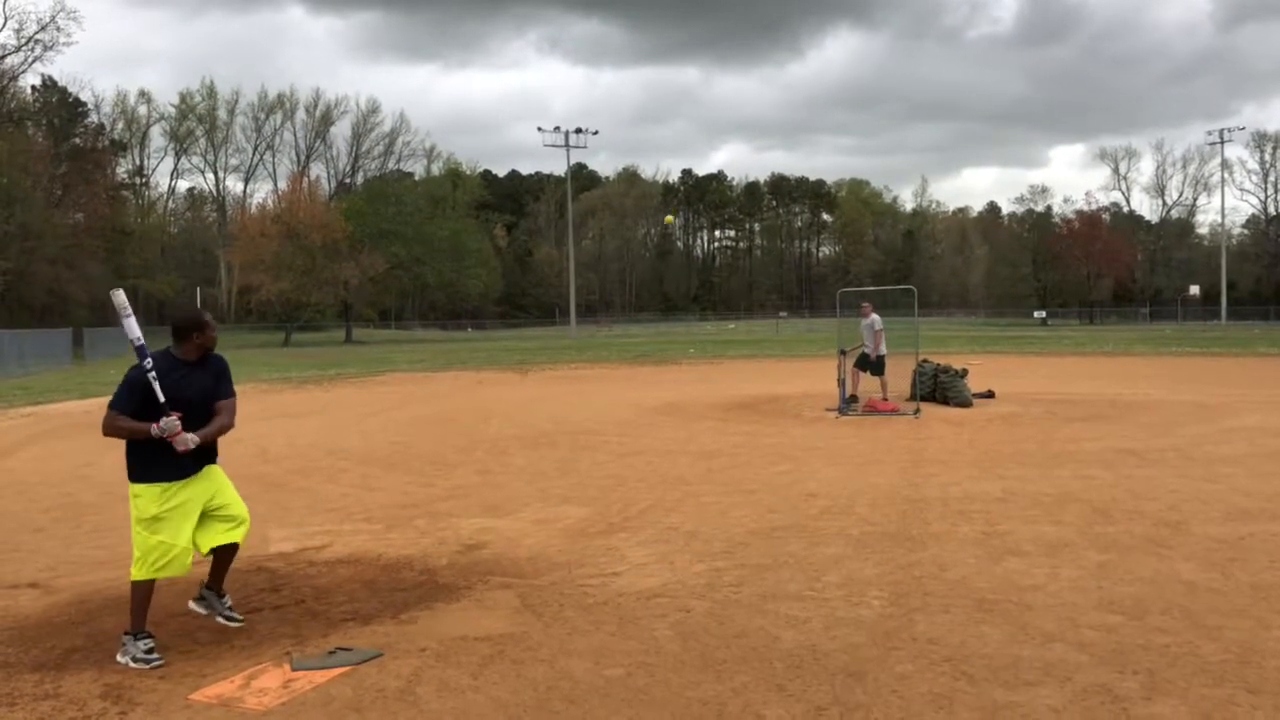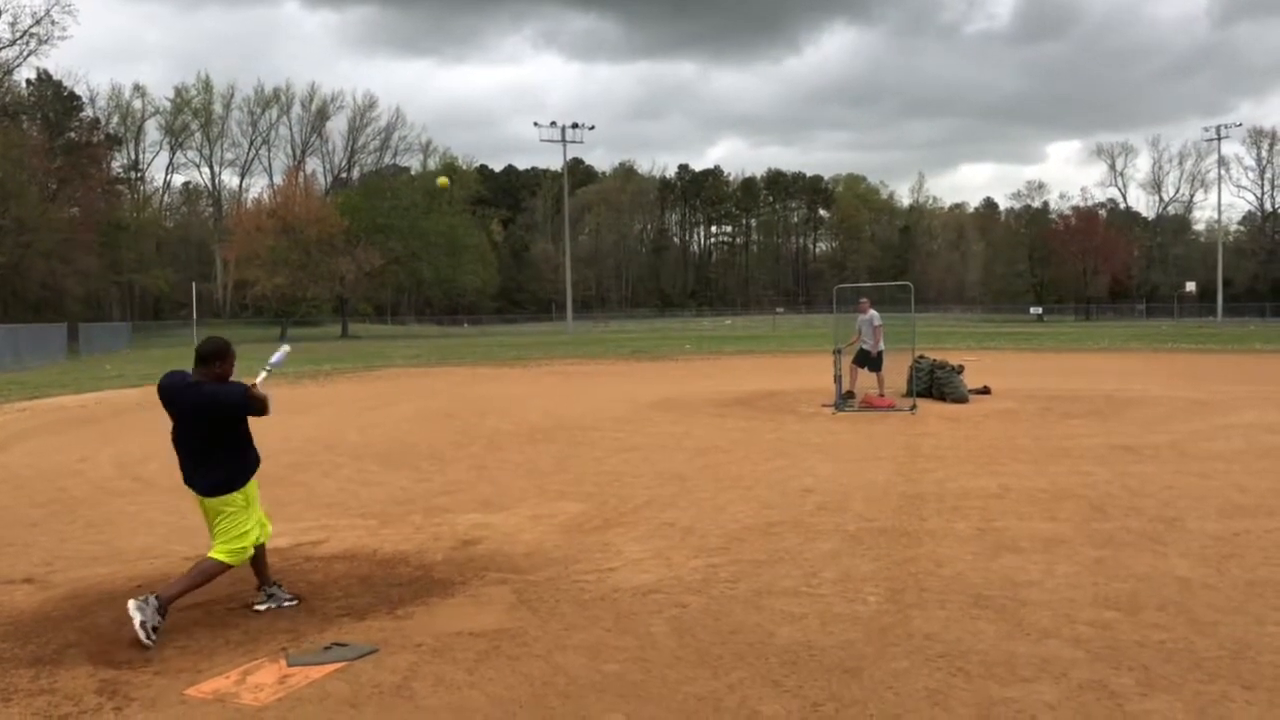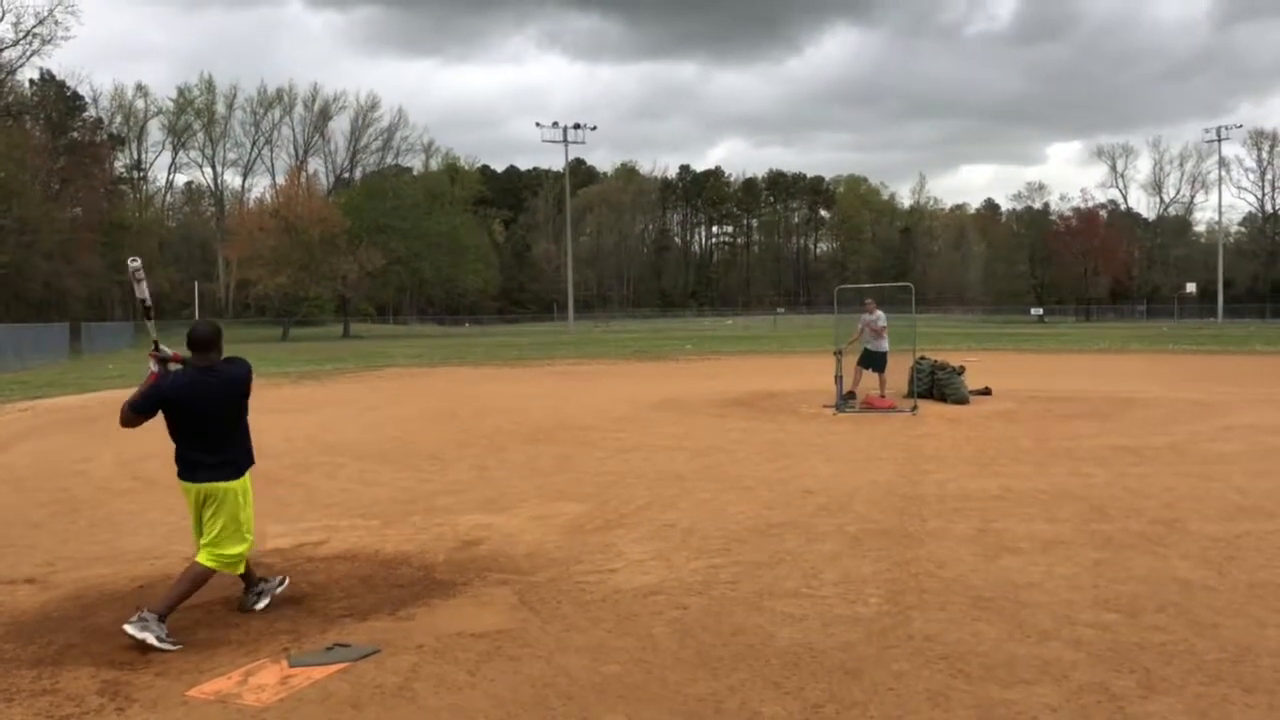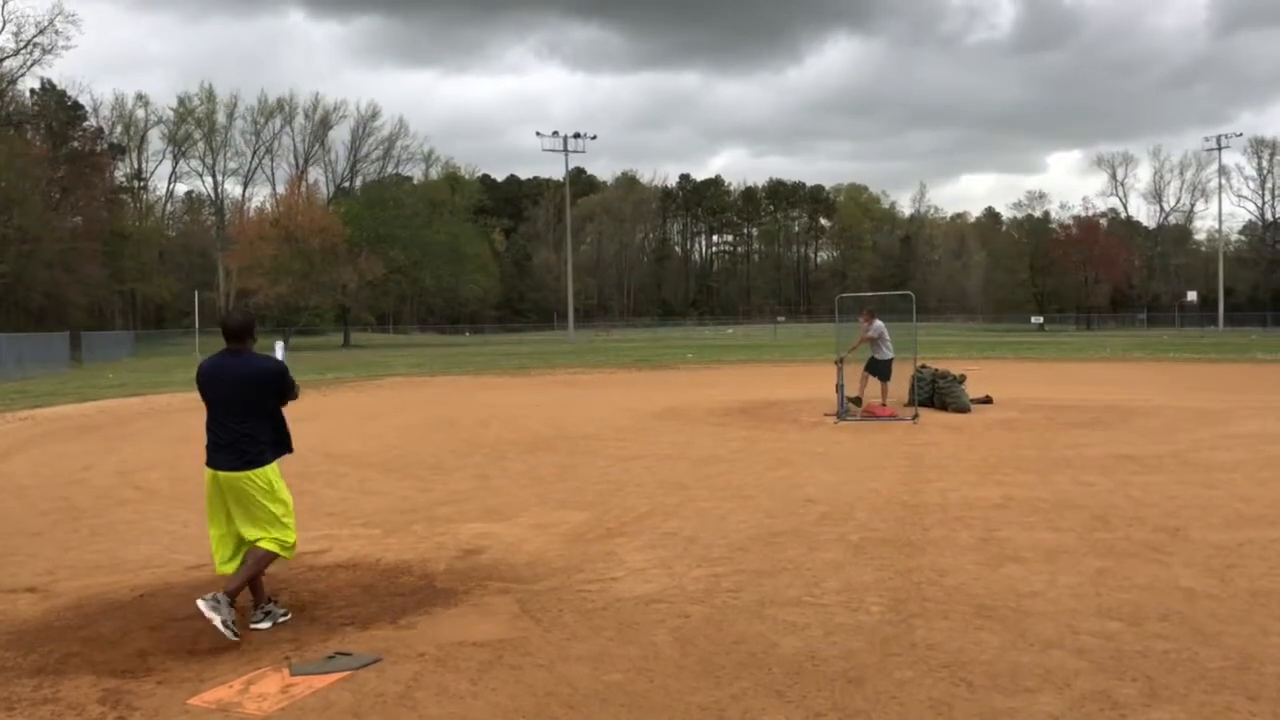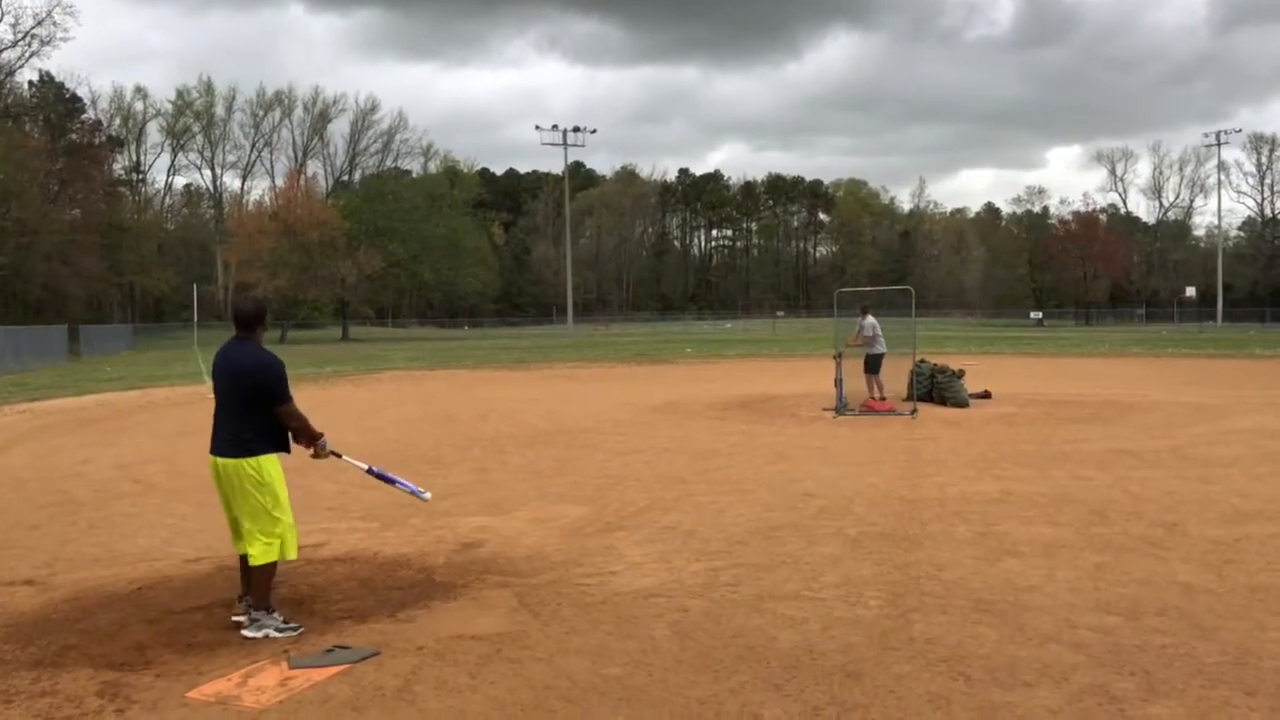
dt=0.5s
person 1, frame 1
left shoulder: (216, 365)
right shoulder: (146, 373)
left elbow: (227, 418)
right elbow: (110, 426)
left wrist: (197, 437)
right wrist: (158, 430)
left hip: (202, 469)
right hip: (156, 480)
left knee: (234, 520)
right knee: (151, 557)
left ankle: (211, 594)
right ankle: (136, 637)
person 1, frame 2
left shoulder: (169, 384)
right shoulder: (230, 396)
right elbow: (262, 406)
left hip: (201, 478)
right hip: (230, 485)
left knee: (253, 527)
right knee: (228, 552)
left ankle: (267, 590)
right ankle: (155, 603)
person 1, frame 3
left shoulder: (171, 383)
right shoulder: (240, 372)
left elbow: (127, 419)
left wrist: (154, 375)
right wrist: (178, 361)
left hip: (192, 478)
right hip: (229, 478)
left knee: (229, 535)
right knee: (214, 553)
left ankle: (254, 588)
right ankle: (151, 616)
person 1, frame 4
left shoulder: (206, 369)
right shoulder: (269, 368)
right elbow: (292, 395)
right wrist: (272, 395)
left hip: (218, 467)
right hip: (255, 467)
left knee: (238, 538)
right knee: (277, 535)
left ankle: (262, 606)
right ankle: (223, 598)
person 1, frame 5
left shoulder: (224, 355)
right shoulder: (266, 363)
right elbow: (289, 415)
left wrist: (297, 434)
right wrist: (316, 439)
left hip: (223, 455)
right hip: (253, 458)
left knee: (249, 530)
right knee: (268, 533)
left ankle: (247, 601)
right ankle: (260, 616)
